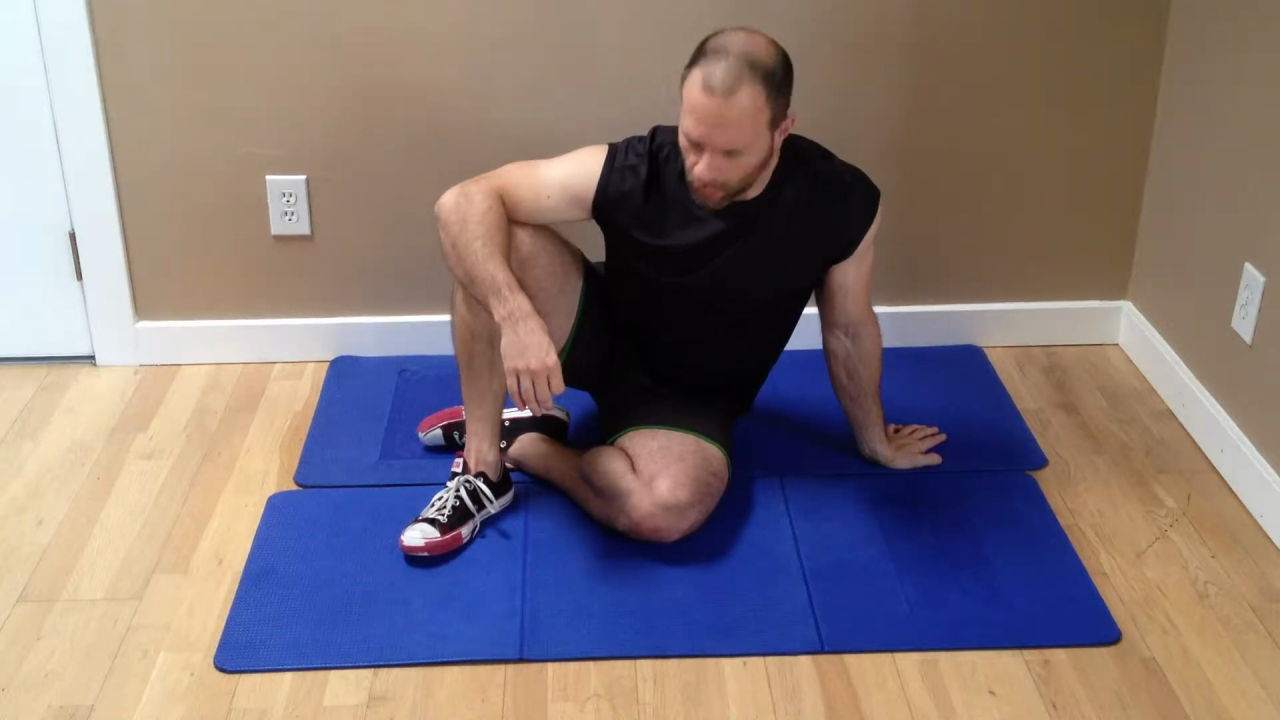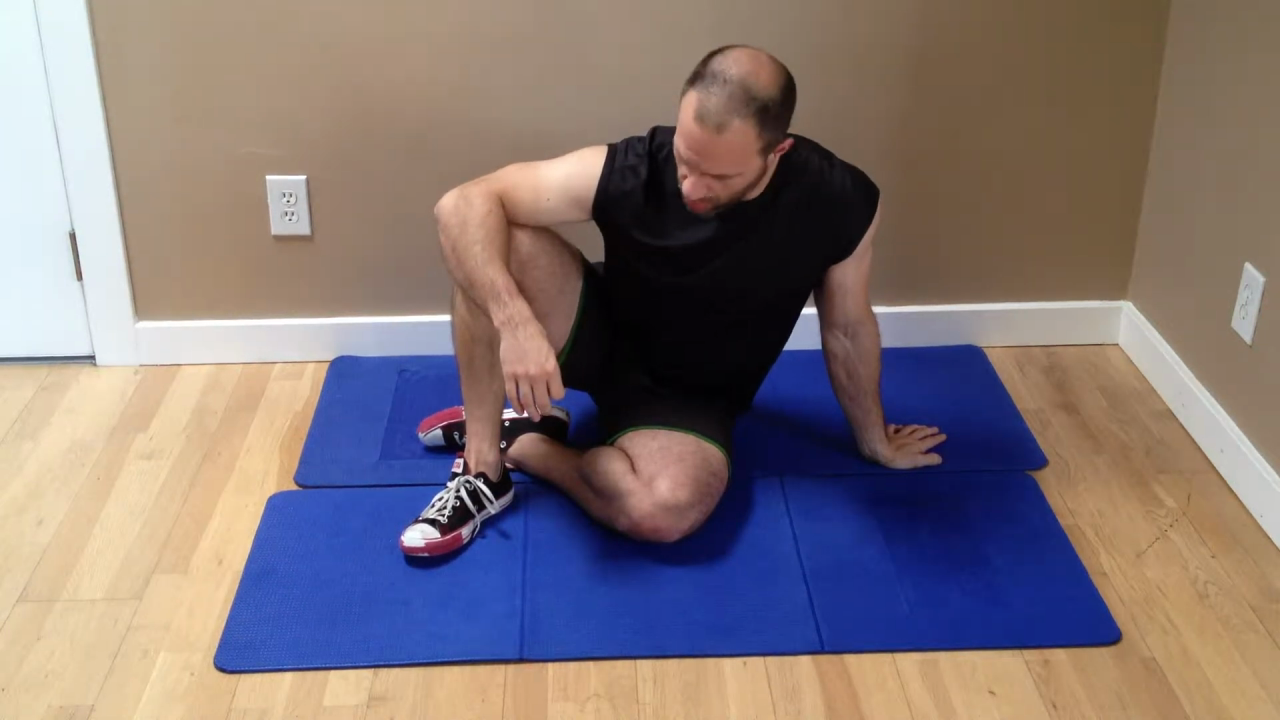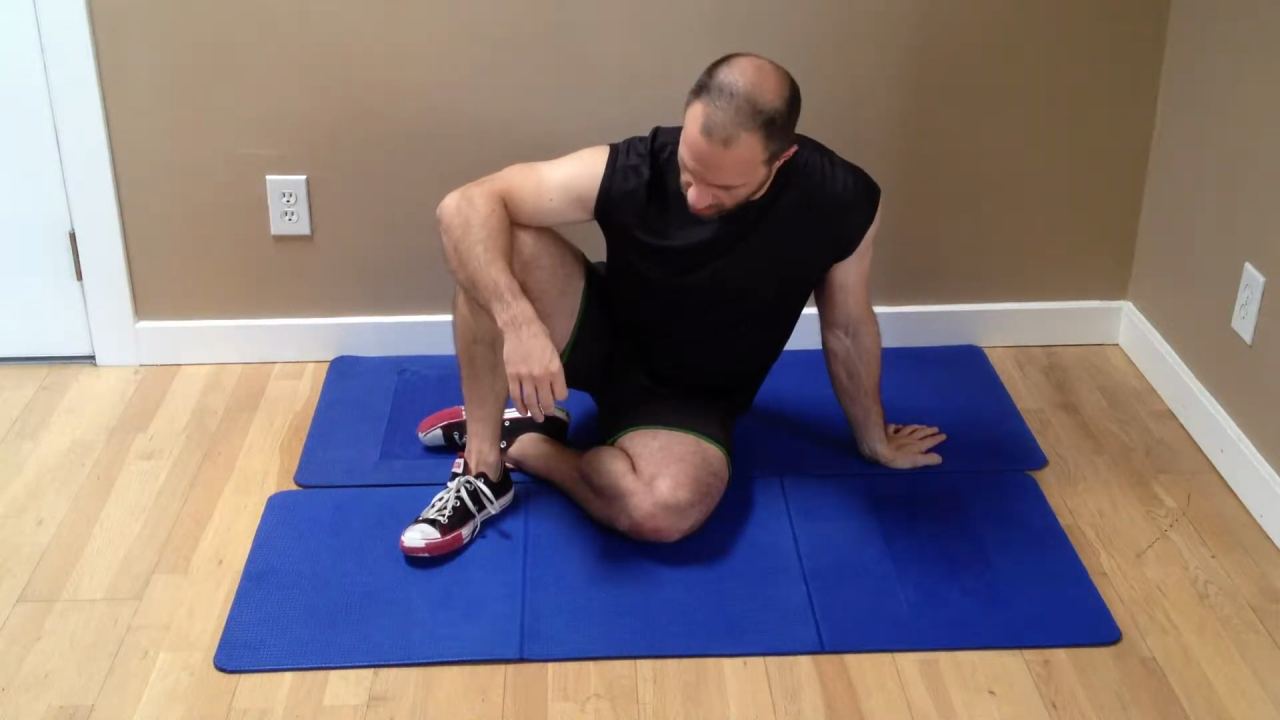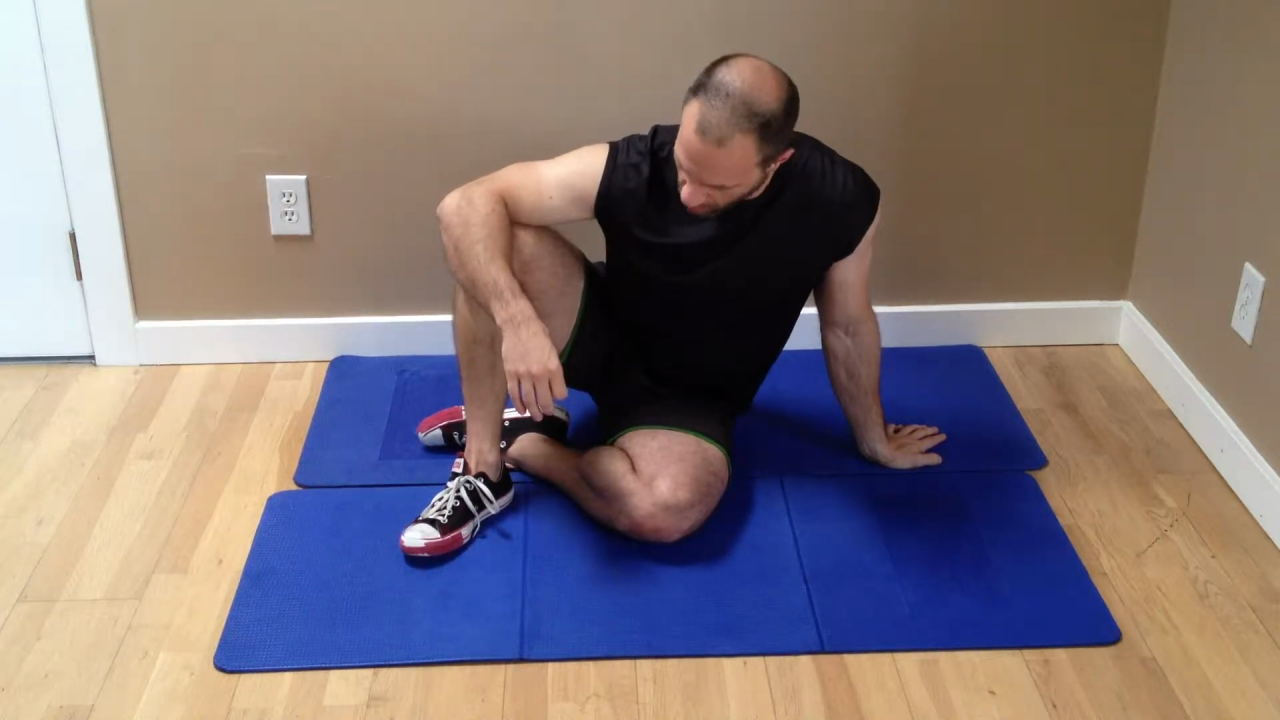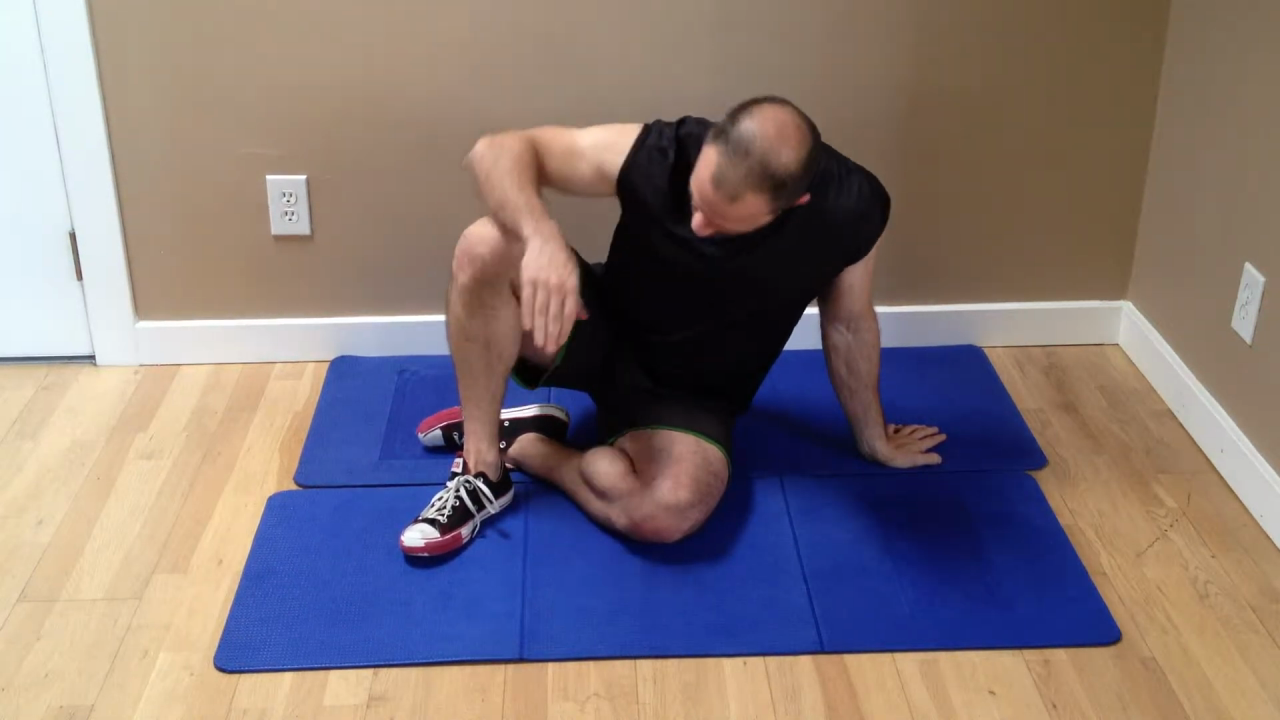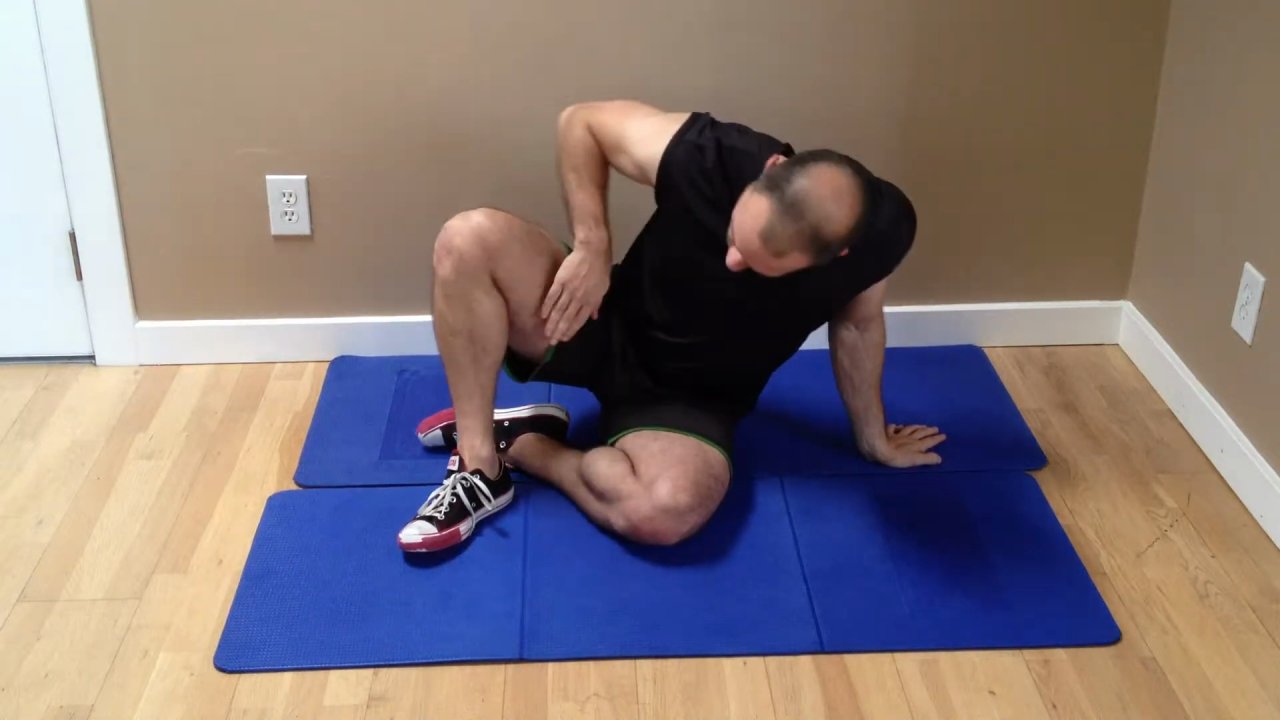
dt=0.4s
person 1, frame 1
left shoulder: (842, 203)
right shoulder: (627, 170)
left elbow: (849, 328)
right elbow: (463, 203)
left wrist: (874, 440)
right wrist: (517, 319)
left hip: (691, 394)
right hip: (603, 340)
left knee: (666, 510)
right knee: (497, 241)
left ankle: (516, 439)
right ankle: (482, 465)
person 1, frame 2
left shoulder: (842, 203)
right shoulder: (626, 170)
left elbow: (847, 328)
right elbow: (464, 206)
left wrist: (874, 440)
right wrist: (516, 325)
left hip: (691, 395)
right hip: (602, 340)
left knee: (666, 511)
right knee: (498, 244)
left ankle: (516, 442)
right ankle: (481, 465)
person 1, frame 3
left shoulder: (843, 202)
right shoulder: (628, 171)
left elbow: (848, 327)
right elbow: (465, 207)
left wrist: (874, 439)
right wrist: (520, 324)
left hip: (693, 395)
right hip: (605, 339)
left knee: (667, 510)
right knee: (498, 245)
left ankle: (517, 440)
right ankle: (483, 466)
person 1, frame 4
left shoulder: (842, 200)
right shoulder: (629, 168)
left elbow: (847, 326)
right elbow: (465, 206)
left wrist: (874, 439)
right wrist: (518, 323)
left hip: (692, 394)
right hip: (605, 337)
left knee: (668, 510)
right knee: (497, 244)
left ankle: (516, 440)
right ankle: (482, 467)
person 1, frame 5
left shoulder: (851, 209)
right shoulder: (659, 154)
left elbow: (848, 323)
right elbow: (494, 150)
left wrist: (873, 437)
right wrist: (543, 240)
left hip: (692, 391)
right hip: (603, 331)
left knee: (669, 511)
right knee: (485, 246)
left ankle: (516, 440)
right ankle: (482, 468)
person 1, frame 6
left shoulder: (881, 230)
right shoulder: (705, 155)
left elbow: (857, 322)
right elbow: (581, 121)
left wrist: (873, 437)
right wrist: (592, 247)
left hip: (695, 394)
right hip: (608, 325)
left knee: (666, 512)
right knee: (470, 240)
left ankle: (516, 440)
right ankle: (478, 467)
